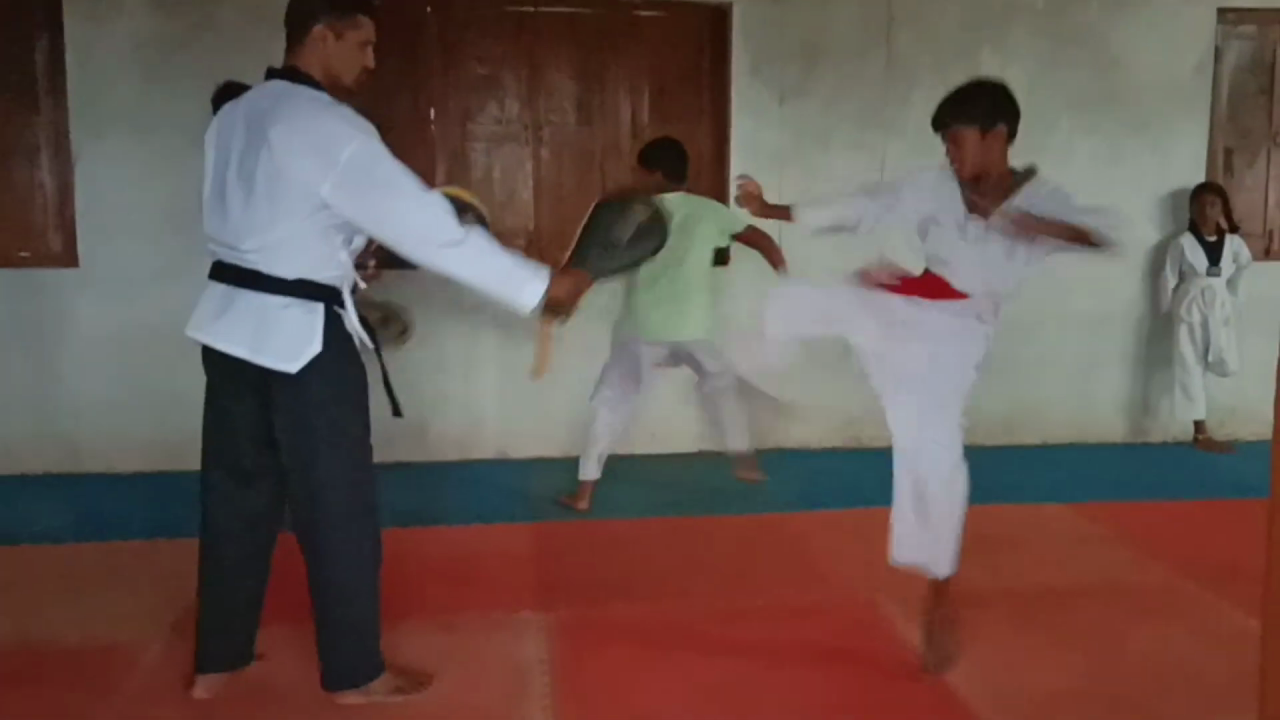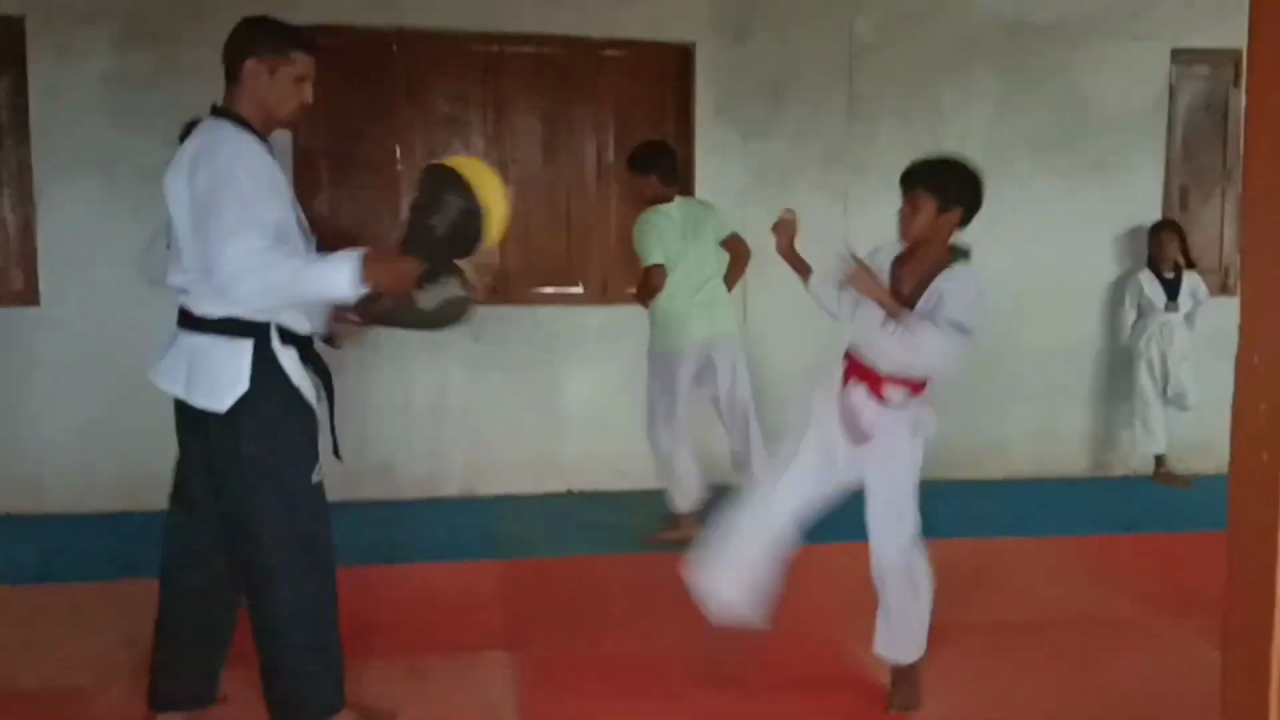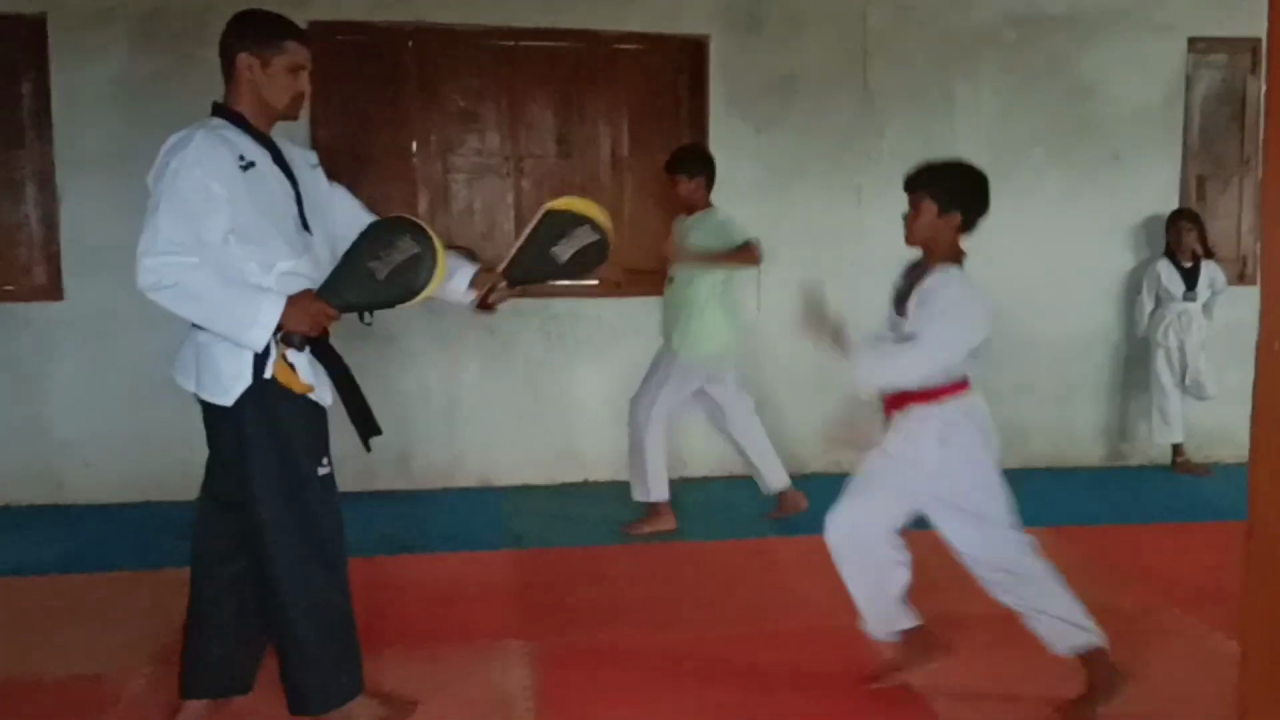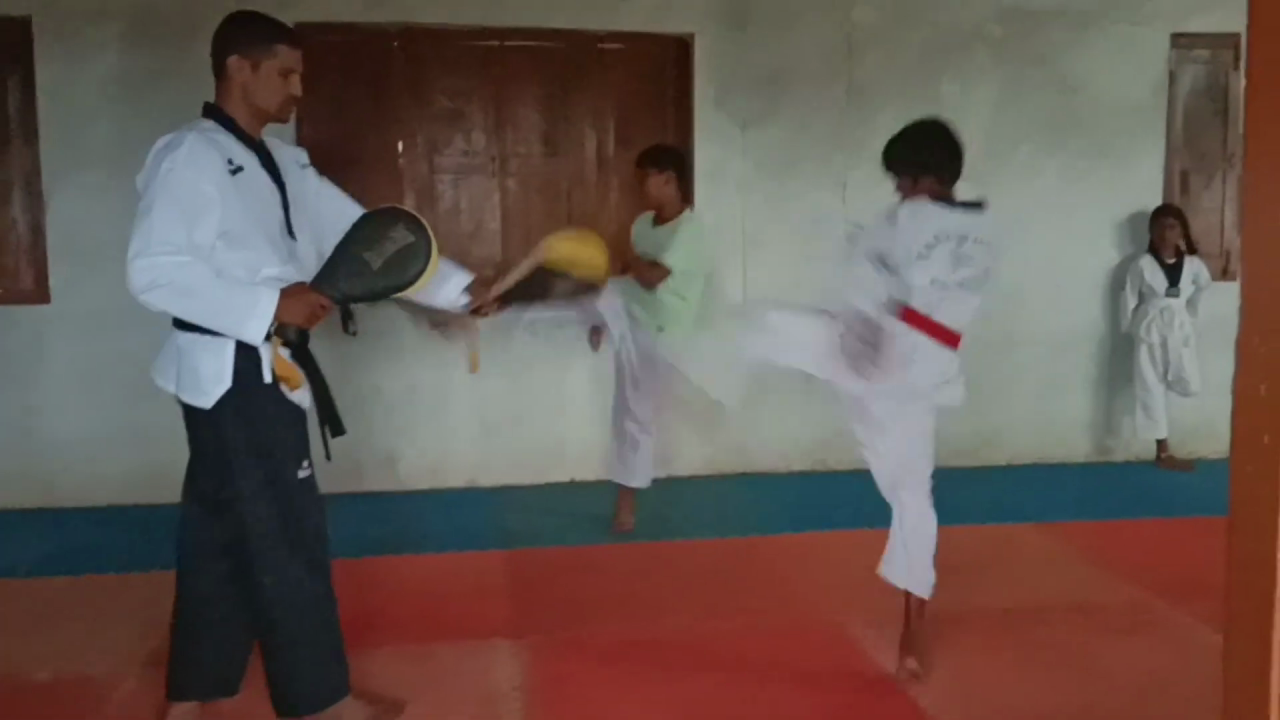
dt=0.3s
person 1, frame 1
left shoulder: (235, 116)
right shoulder: (331, 127)
right elbow: (429, 229)
right wrist: (540, 284)
left hip: (236, 320)
right hip: (301, 333)
left knee: (239, 495)
right knee: (339, 507)
left ankle: (217, 660)
right ankle: (355, 670)
person 1, frame 2
left shoulder: (218, 152)
right shoulder: (231, 155)
right elbow: (240, 268)
left wrist: (321, 313)
right wrist: (359, 273)
left hip: (215, 365)
right hip: (246, 372)
left knee: (205, 533)
right knee: (290, 542)
person 1, frame 3
left shoulder: (293, 162)
right shoulder: (198, 155)
left elbow: (369, 239)
right elbow: (163, 270)
left wrist: (465, 279)
right wrist: (274, 311)
left hip: (280, 367)
right hip: (252, 369)
left knee: (236, 525)
right knee: (302, 531)
person 1, frame 4
left shoulder: (283, 162)
right shoulder: (189, 158)
right elbow: (153, 273)
right wrist: (268, 305)
left hip: (257, 368)
right hip: (232, 371)
left knee: (219, 526)
right knee: (284, 533)
person 2, frame 1
left shoulder: (1041, 197)
right shoulder: (936, 185)
left elbow: (1089, 233)
right elbow: (867, 206)
left wrist: (1053, 228)
right wrist: (773, 209)
left hip: (951, 329)
right hip: (910, 312)
left knee: (930, 453)
right knee: (816, 303)
left ankle: (938, 598)
person 2, frame 2
left shoulder: (964, 285)
right shoulder: (887, 260)
left elbow: (930, 356)
right elbow: (844, 305)
left wrist: (887, 302)
right wrist: (792, 258)
left hip: (897, 420)
right hip: (847, 402)
left knee: (895, 545)
right knee: (776, 507)
left ankle: (905, 665)
right ankle: (728, 603)
person 2, frame 3
left shoulder: (952, 290)
right shoulder: (917, 274)
left elbow: (906, 366)
left wrist: (841, 342)
left hip: (946, 435)
right hip: (913, 432)
left knee: (997, 552)
right knee: (851, 528)
left ankle: (1097, 664)
right ankle: (909, 638)
person 2, frame 4
left shoulder: (909, 216)
right shoulder: (980, 232)
left elbow: (863, 274)
left hip: (890, 350)
right hip: (935, 370)
left knee: (769, 328)
right knee: (910, 495)
right ankle: (915, 629)
person 3, frame 1
right shoulder: (710, 211)
right elbow: (760, 242)
left hip: (641, 329)
right hip: (691, 330)
left knee: (609, 404)
right knee: (720, 384)
left ankle: (585, 489)
right ankle: (742, 457)
person 3, frame 2
left shoulder: (650, 222)
right shoulder: (704, 210)
left elbow: (655, 281)
right elbow: (741, 252)
left wrist: (641, 296)
left hip: (675, 338)
right hip: (722, 329)
left knee: (668, 430)
right knee: (740, 415)
left ankle: (687, 516)
person 3, frame 3
left shoulder: (713, 222)
right shoulder: (686, 224)
left elbow: (751, 254)
left wrist: (691, 258)
left hip: (695, 341)
right hip: (696, 336)
left knee: (645, 413)
right knee: (739, 419)
left ankle: (660, 510)
right ankle: (788, 494)
person 3, frame 4
left shoulder: (688, 230)
right shoulder: (643, 222)
left elbow: (652, 279)
left wrist: (623, 255)
left hip: (656, 331)
right hip: (627, 310)
left knee: (634, 413)
left ankle: (627, 496)
person 4, frame 1
left shoulder: (1233, 242)
right shoulder: (1182, 243)
left elbow: (1243, 267)
right elbow: (1168, 279)
left wrist: (1229, 296)
right wrist: (1170, 309)
left hip: (1220, 310)
right hip: (1190, 311)
left knee: (1226, 366)
right knee: (1191, 369)
right ankle: (1201, 433)
person 4, frame 2
left shoulder: (1190, 278)
right shoulder: (1141, 279)
left elbow: (1200, 303)
right elbow: (1128, 314)
left wrist: (1186, 328)
right wrist: (1131, 344)
left hip: (1177, 345)
right hip: (1150, 345)
left knee: (1184, 400)
right knee: (1150, 403)
right ankle: (1161, 465)
person 4, frame 3
left shoulder: (1209, 268)
right shoulder: (1159, 269)
left elbow: (1218, 291)
right elbow: (1145, 304)
left wrist: (1202, 319)
right wrist: (1147, 333)
left hip: (1196, 335)
right hip: (1167, 335)
left knee: (1204, 390)
right knee: (1168, 393)
right ankle: (1179, 456)
person 4, frame 4
left shoulder: (1192, 264)
right shoulder: (1142, 265)
left elbow: (1203, 287)
right elbow: (1129, 300)
left wrist: (1188, 315)
right wrist: (1131, 329)
left hip: (1180, 331)
right hip: (1151, 331)
left knee: (1188, 386)
right knee: (1151, 388)
right ankle: (1163, 451)
